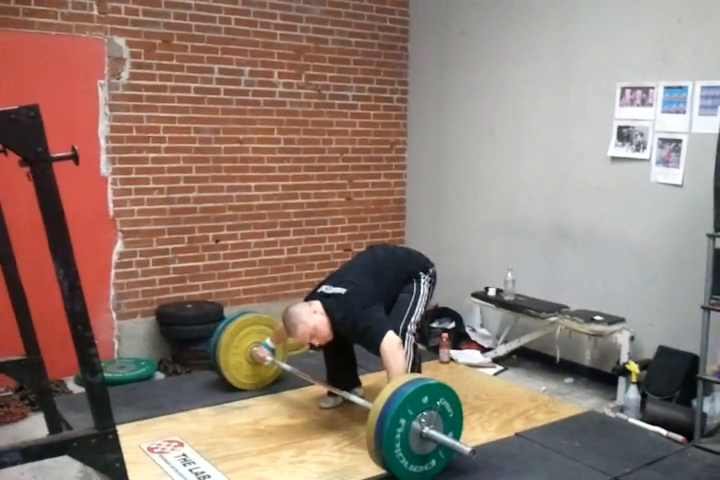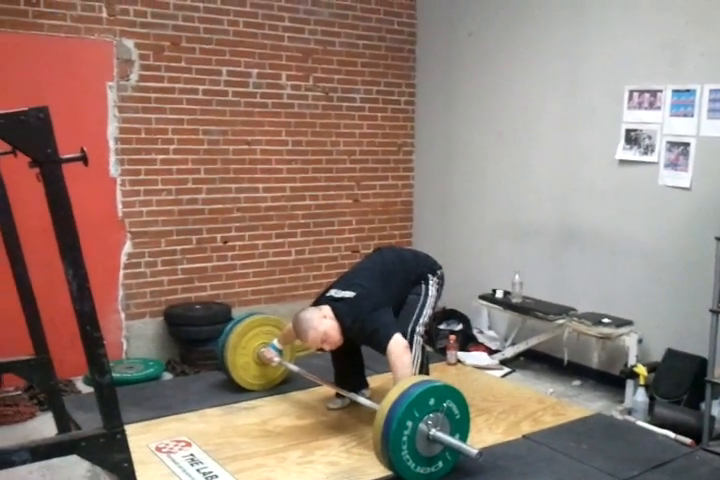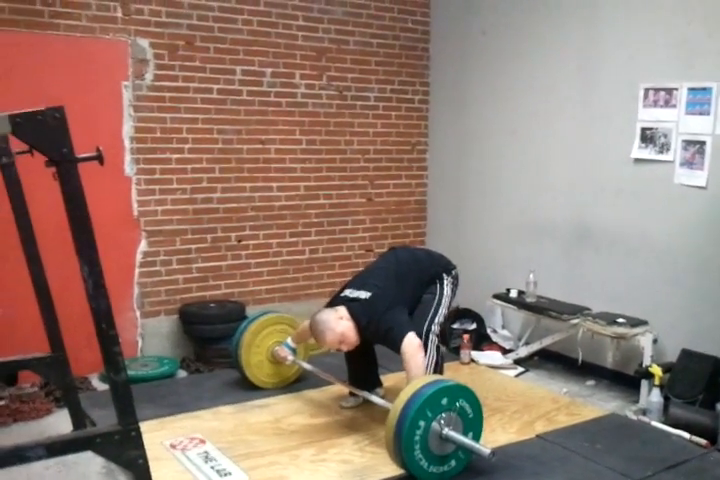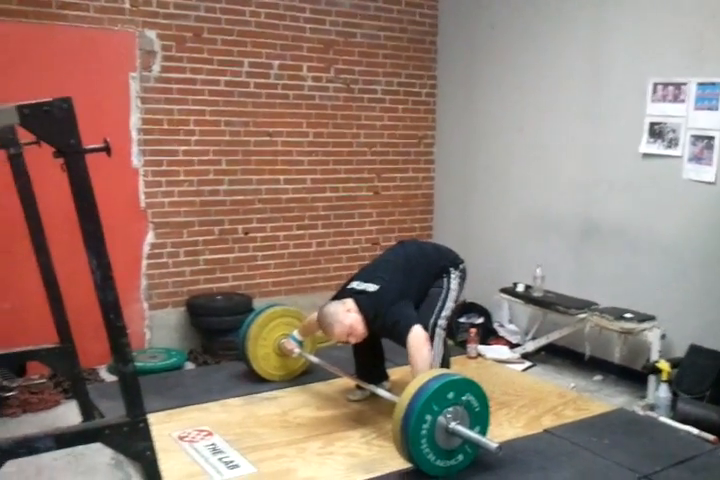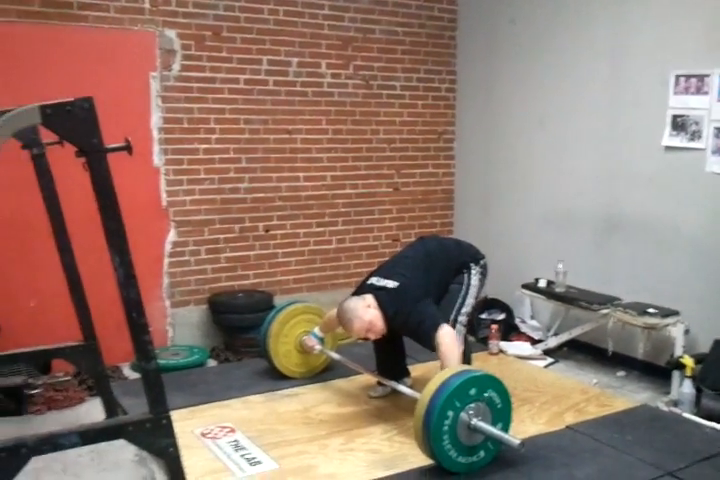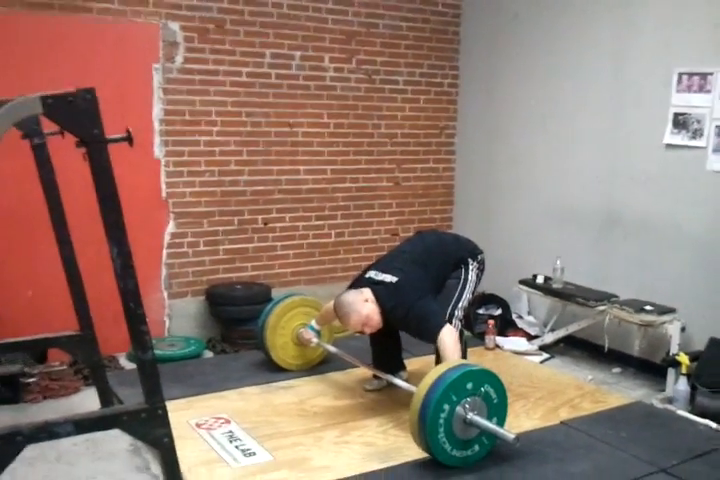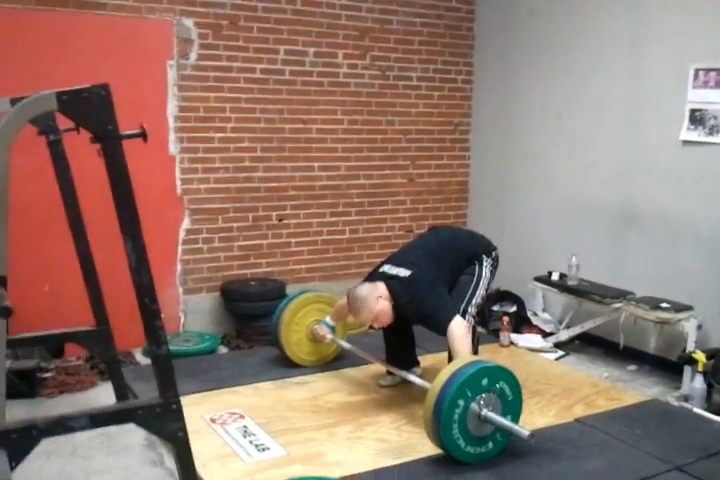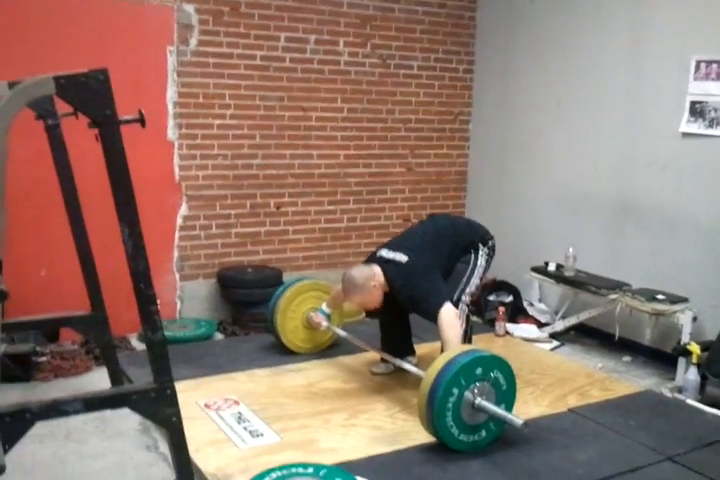
dt=0.1s
person 1, frame 1
left shoulder: (350, 311)
right shoulder: (312, 305)
left elbow: (392, 344)
right elbow: (289, 323)
right wrist: (268, 346)
left hip: (415, 273)
right hip: (379, 267)
left knee: (401, 332)
right knee: (335, 334)
right ankle: (346, 387)
person 1, frame 2
left shoulder: (360, 315)
right shoulder: (320, 310)
left elbow: (399, 347)
right elbow: (296, 326)
right wrist: (275, 347)
left hip: (423, 276)
left knee: (409, 335)
right knee: (344, 335)
right ankle: (354, 388)
person 1, frame 3
left shoulder: (375, 314)
right shoulder: (336, 309)
left elbow: (413, 346)
right elbow: (311, 325)
right wrist: (289, 345)
left hip: (437, 275)
right hip: (401, 266)
left knee: (424, 334)
right knee: (359, 334)
right ankle: (367, 387)
person 1, frame 4
left shoulder: (383, 308)
right shoulder: (342, 303)
left elbow: (418, 338)
right elbow: (318, 318)
right wrist: (295, 338)
left hip: (445, 269)
right hip: (409, 261)
left knee: (432, 327)
right knee: (366, 327)
right ankle: (374, 380)
person 1, frame 5
left shoulder: (404, 305)
right shoulder: (362, 298)
left elbow: (447, 337)
right elbow: (338, 314)
right wrist: (316, 335)
left hip: (466, 265)
right hip: (429, 257)
left knee: (452, 323)
right knee: (386, 324)
right ankle: (395, 377)
person 1, frame 6
left shoulder: (402, 300)
right shoulder: (359, 292)
left elbow: (448, 335)
right elbow: (335, 307)
right wrist: (313, 328)
left hip: (464, 260)
right hip: (428, 251)
left knee: (447, 318)
right knee: (382, 318)
right ankle: (391, 370)
person 1, frame 7
left shoulder: (416, 294)
right shoulder: (373, 286)
left elbow: (459, 328)
right elbow: (350, 302)
right wrist: (328, 323)
left hip: (478, 257)
right hip: (441, 247)
left knee: (460, 315)
right knee: (396, 314)
right ankle: (404, 366)
person 1, frame 8
left shoulder: (410, 280)
right shoulder: (372, 268)
left elbow: (449, 316)
right elbow: (346, 287)
right wrist: (324, 311)
left hip: (475, 245)
right hip: (440, 239)
left knee: (455, 303)
right knee: (391, 299)
right ankle: (399, 355)
